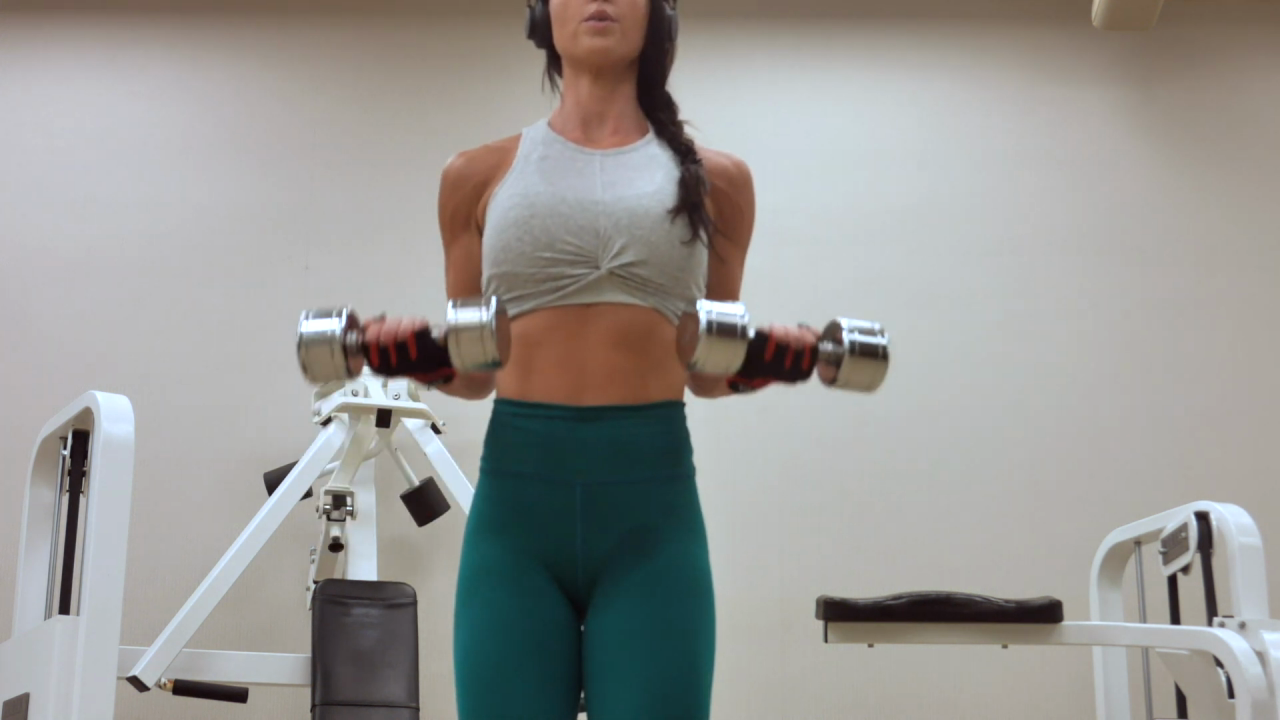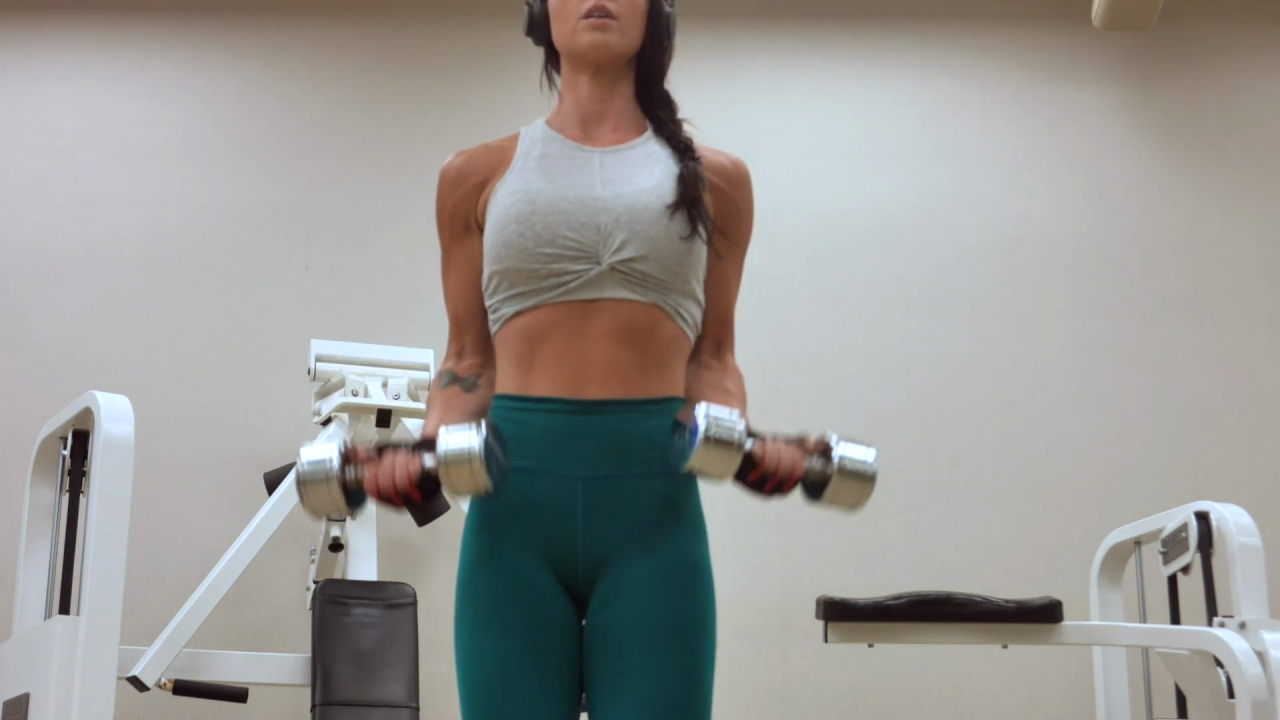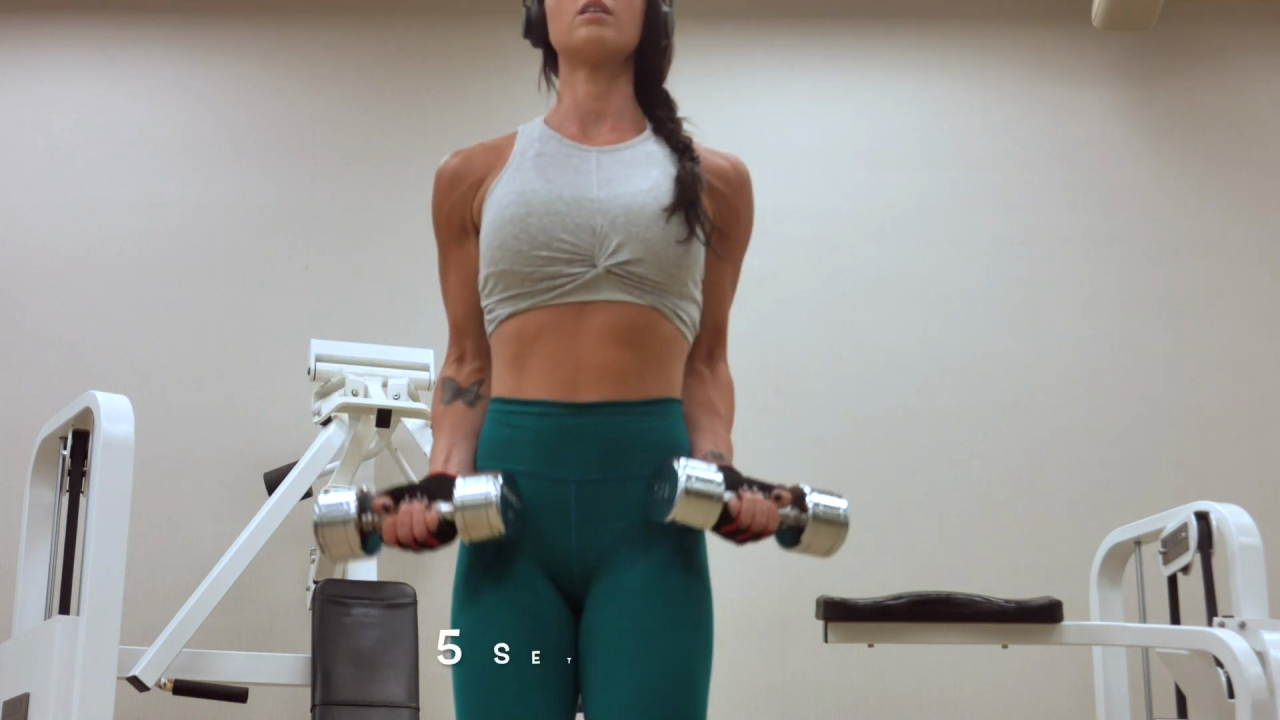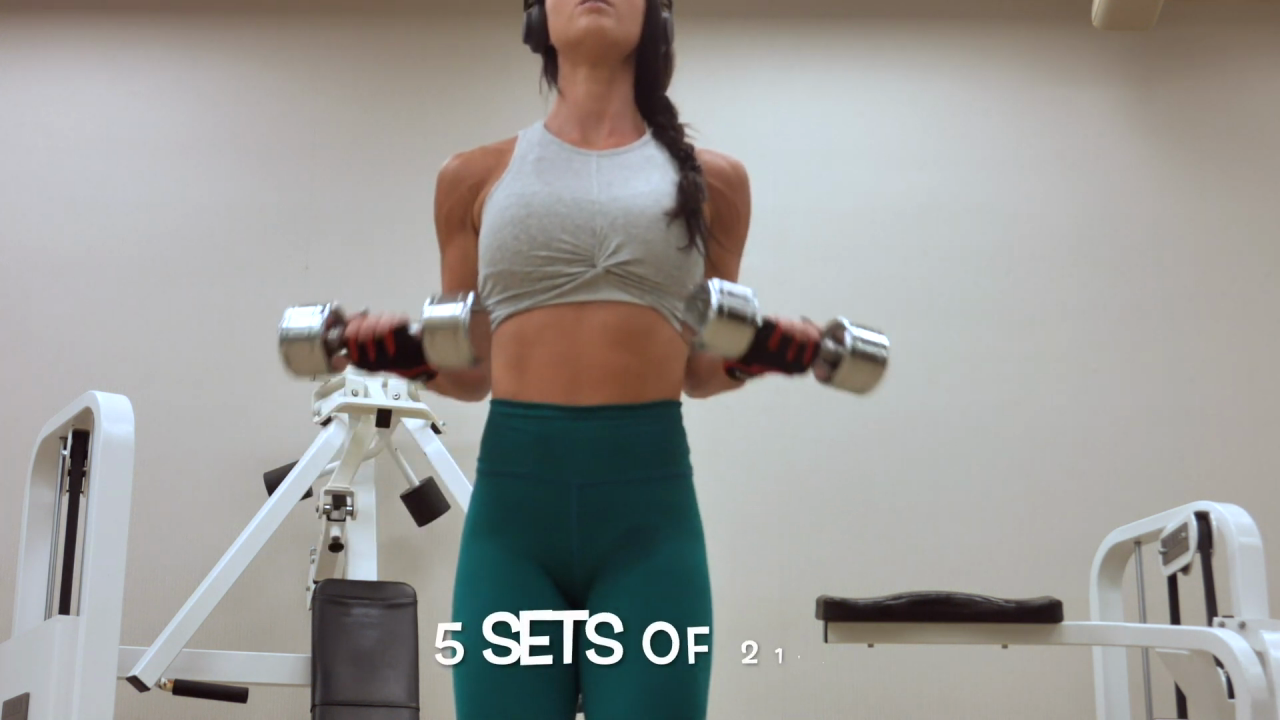
dt=0.4s
person 1, frame 1
left shoulder: (714, 179)
right shoulder: (478, 176)
right elbow: (472, 361)
left wrist: (757, 365)
left hip: (652, 498)
right hip: (517, 496)
person 1, frame 2
left shoulder: (713, 177)
right shoulder: (477, 175)
left elbow: (711, 355)
right elbow: (469, 355)
right wrist: (430, 449)
left hip: (654, 497)
right hip: (517, 492)
person 1, frame 3
left shoulder: (712, 178)
right shoulder: (472, 176)
left elbow: (704, 361)
right elbow: (468, 360)
right wrist: (437, 483)
left hip: (648, 498)
right hip: (512, 497)
person 1, frame 4
left shoulder: (710, 179)
right shoulder: (475, 176)
right elbow: (470, 365)
left wrist: (751, 357)
right wrist: (414, 357)
left hip: (650, 500)
right hip: (513, 497)
